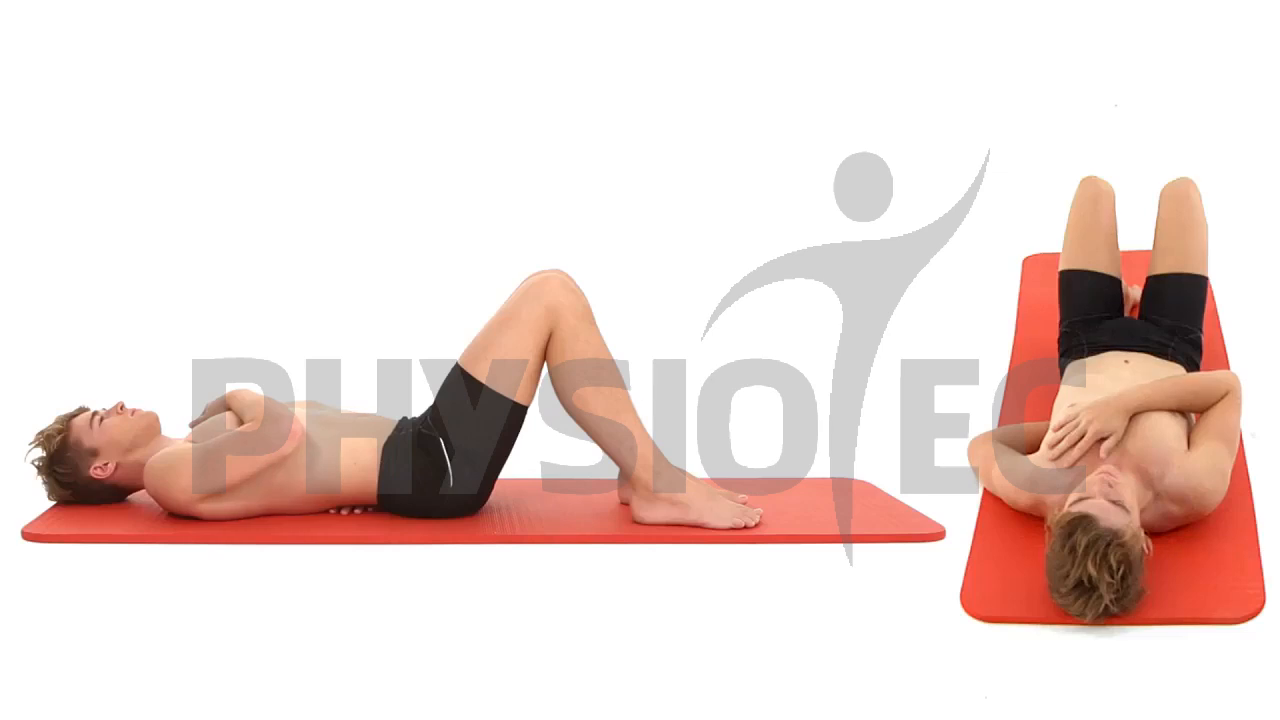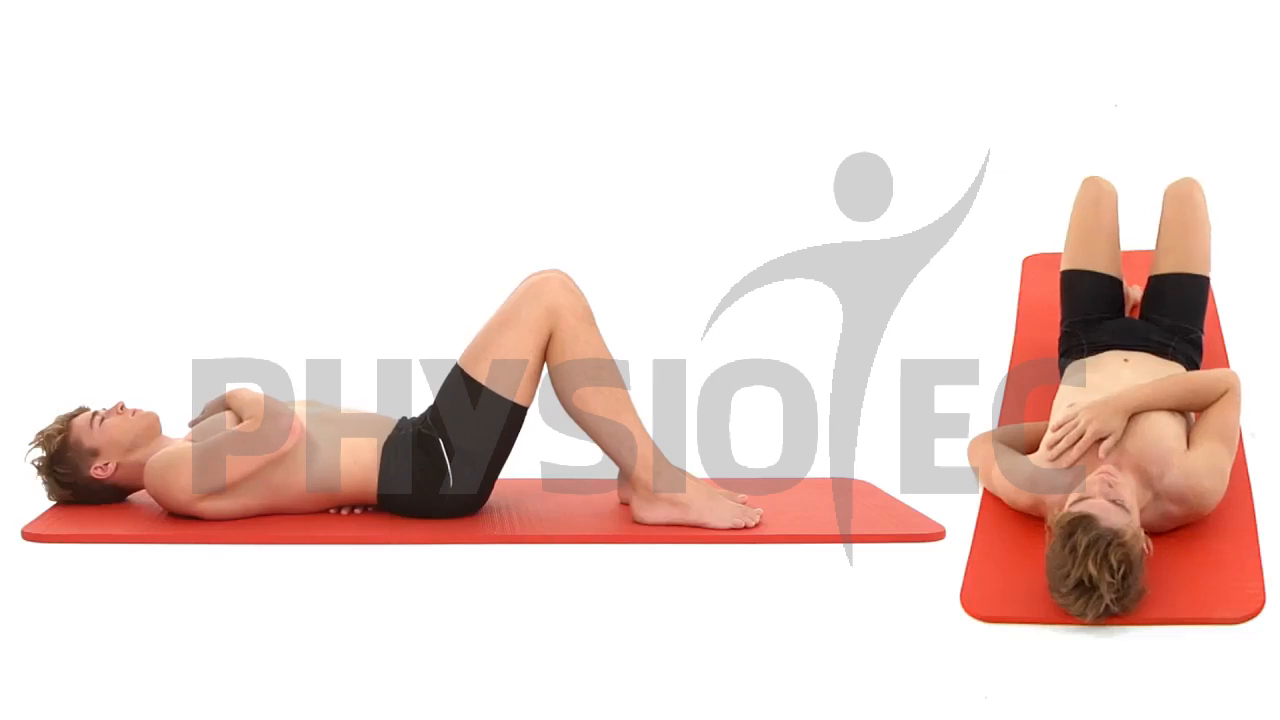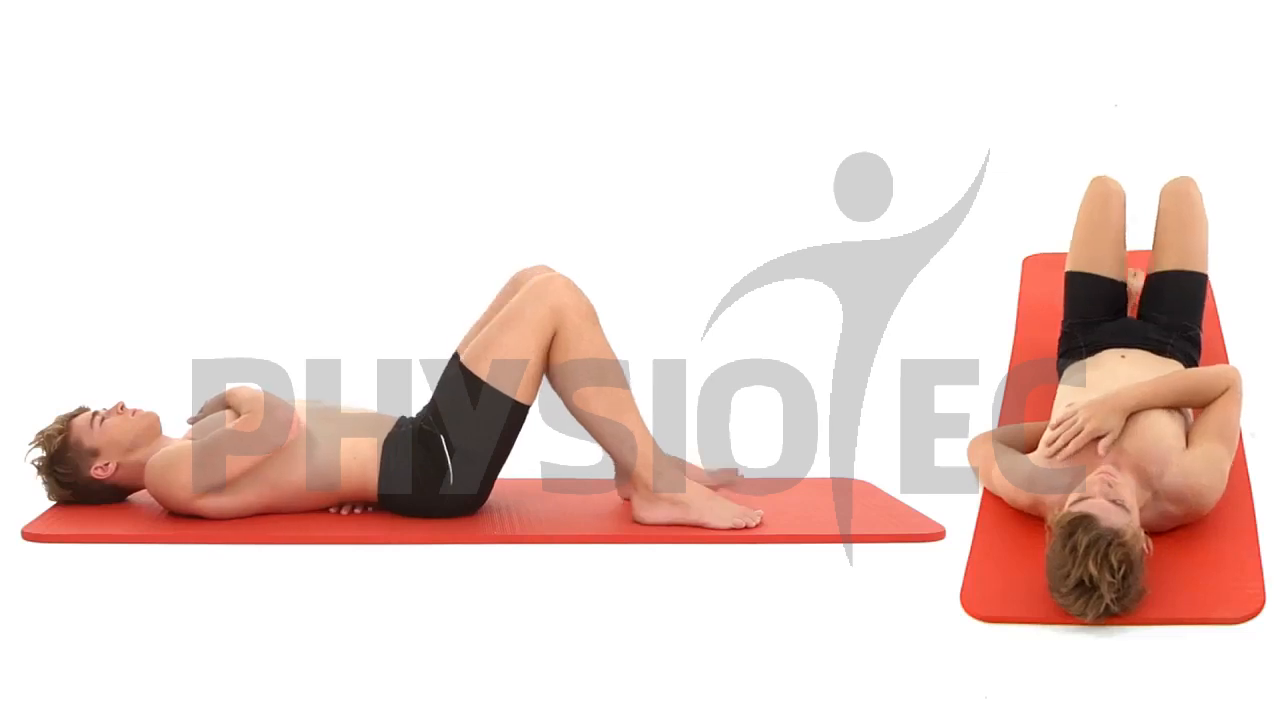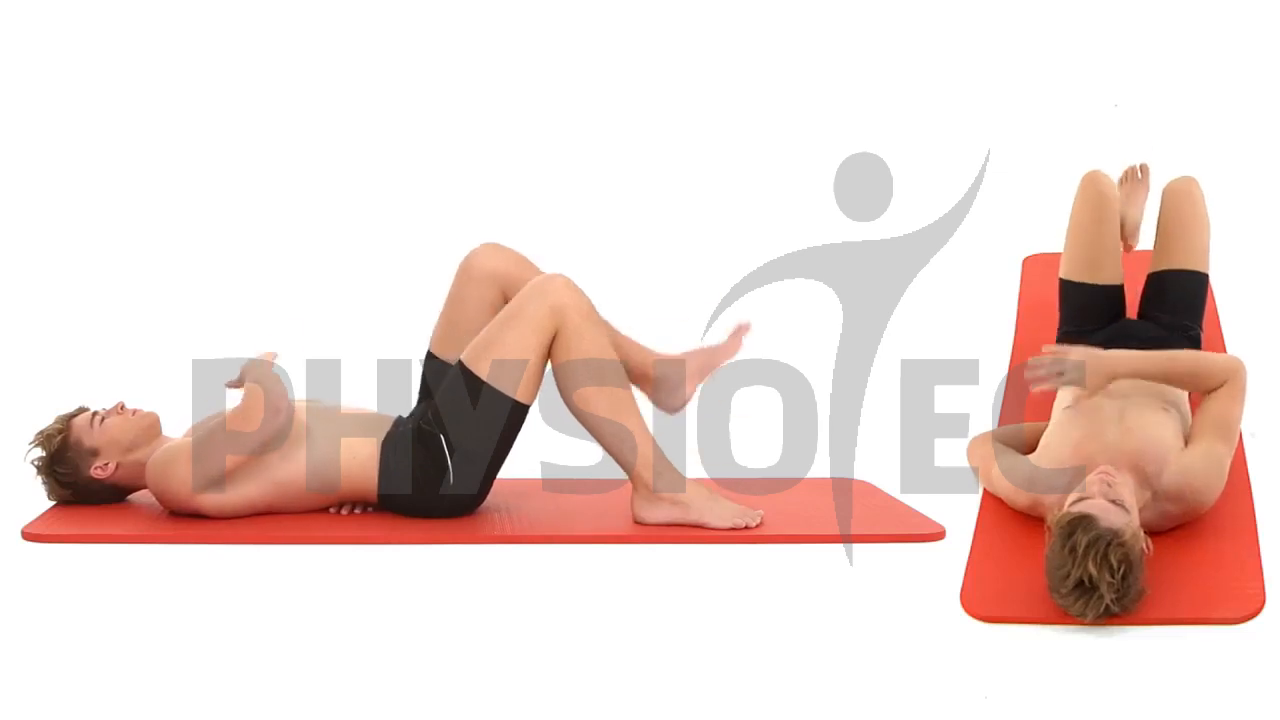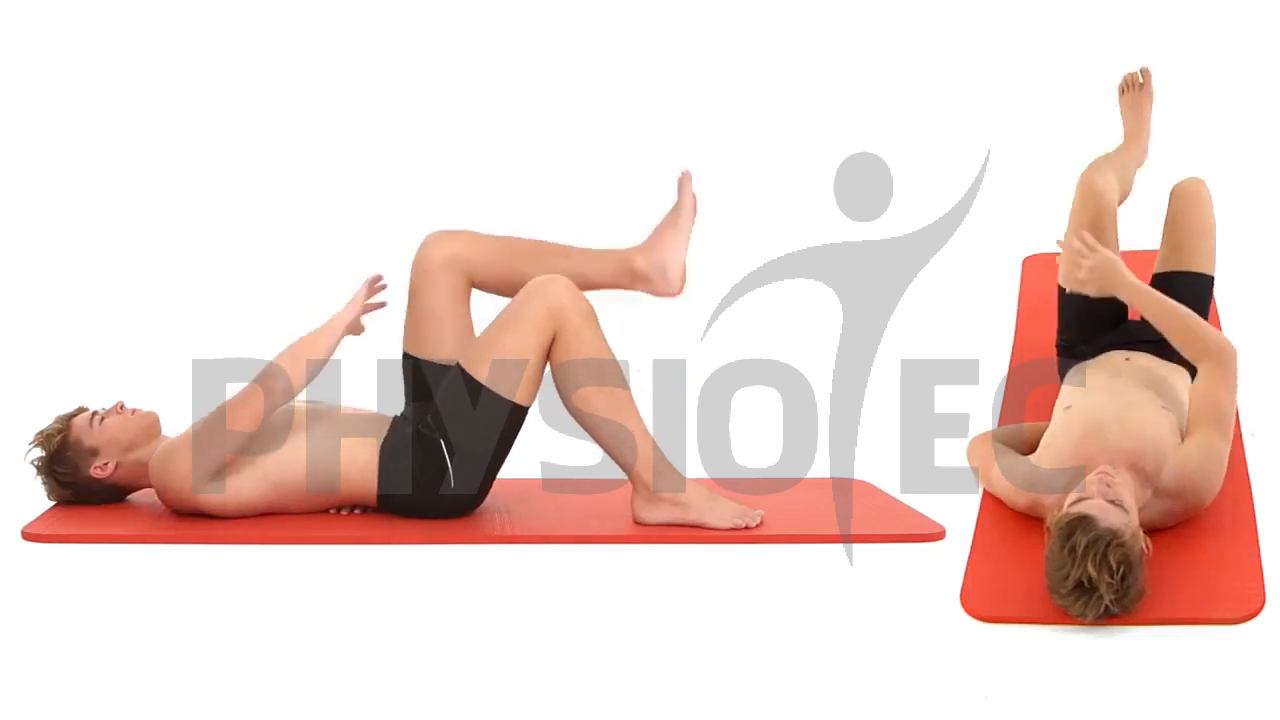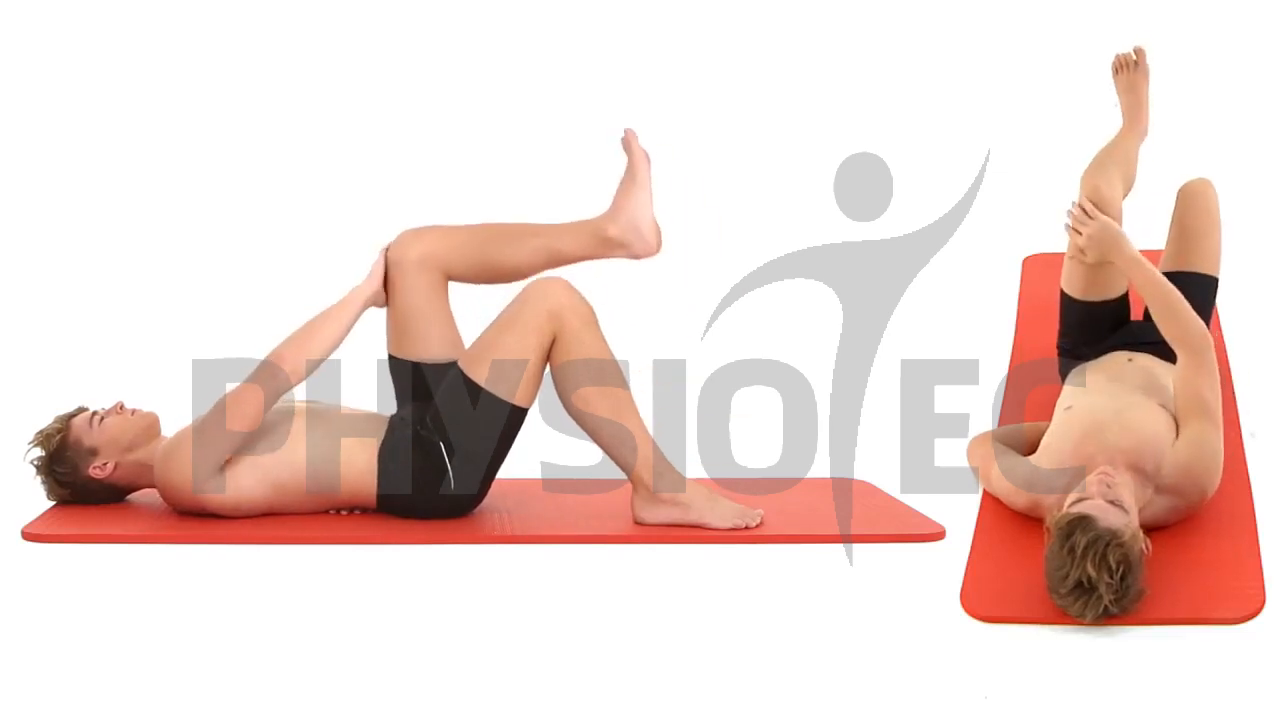
dt=0.4s
person 1, frame 1
left shoulder: (195, 447)
right shoulder: (172, 473)
right elbow: (285, 433)
right wrist: (243, 400)
left hip: (421, 443)
right hip: (434, 469)
left knee: (548, 294)
right knee: (553, 295)
left ankle: (642, 472)
right ankle: (658, 488)
person 1, frame 2
left shoulder: (196, 447)
right shoulder: (172, 474)
right elbow: (285, 431)
right wrist: (242, 398)
left hip: (421, 444)
right hip: (434, 471)
left knee: (547, 291)
right knee: (552, 296)
left ankle: (643, 472)
right ankle: (660, 489)
person 1, frame 3
left shoulder: (199, 448)
right shoulder: (175, 472)
right elbow: (282, 426)
right wrist: (237, 396)
left hip: (421, 440)
right hip: (435, 469)
left knee: (537, 282)
right knee: (557, 300)
left ankle: (642, 466)
right ankle: (661, 490)
person 1, frame 4
left shoulder: (199, 448)
right shoulder: (174, 471)
right elbow: (275, 415)
right wrist: (258, 367)
left hip: (420, 438)
right hip: (435, 467)
left knee: (491, 263)
right knee: (555, 297)
left ankle: (658, 374)
right ankle: (661, 489)
person 1, frame 5
left shoulder: (198, 452)
right shoulder: (178, 471)
right elbow: (269, 396)
right wrist: (341, 322)
left hip: (419, 435)
right hip: (434, 469)
left knee: (443, 252)
right knee: (553, 298)
left ankle: (641, 266)
right ankle: (661, 492)
person 1, frame 6
left shoulder: (199, 450)
right shoulder: (180, 469)
right elbow: (267, 383)
right wrist: (360, 297)
left hip: (419, 432)
right hip: (435, 466)
left knee: (415, 250)
right knee: (552, 302)
left ankle: (612, 231)
right ankle: (661, 491)
person 2, frame 1
left shoulder: (1035, 492)
right shoulder: (1190, 496)
left elbow: (980, 445)
right elbow: (1227, 384)
left wrist: (1061, 424)
right wrist: (1127, 404)
left hip: (1089, 350)
right hip: (1168, 351)
left knee: (1095, 189)
right knee: (1180, 190)
left ankle: (1124, 297)
right ankle: (1129, 300)
person 2, frame 2
left shoulder: (1034, 493)
right shoulder: (1190, 495)
left elbow: (980, 444)
right elbow: (1227, 383)
left wrist: (1059, 425)
right wrist: (1127, 406)
left hip: (1088, 349)
right hip: (1169, 350)
left knee: (1097, 188)
right knee: (1184, 189)
left ankle: (1124, 300)
right ankle: (1134, 300)
person 2, frame 3
left shoulder: (1035, 493)
right shoulder: (1188, 495)
left elbow: (980, 445)
right elbow: (1228, 380)
left wrist: (1059, 424)
right wrist: (1124, 403)
left hip: (1088, 349)
right hip: (1167, 350)
left knee: (1105, 189)
right knee: (1181, 189)
left ankle: (1125, 293)
right ankle: (1133, 293)
person 2, frame 4
left shoulder: (1035, 495)
right shoulder: (1187, 495)
left elbow: (979, 445)
right elbow: (1233, 371)
left wrist: (1057, 426)
right wrist: (1118, 369)
left hip: (1090, 345)
right hip: (1166, 346)
left knee: (1096, 185)
right knee: (1181, 189)
left ankle: (1125, 229)
right ankle: (1127, 229)
person 2, frame 5
left shoulder: (1032, 495)
right shoulder: (1186, 493)
left elbow: (979, 445)
right elbow: (1221, 356)
left wrist: (1055, 426)
right wrist: (1126, 284)
left hip: (1087, 359)
right hip: (1166, 362)
left knee: (1095, 185)
right knee: (1189, 191)
left ankle: (1135, 143)
person 2, frame 6
left shoulder: (1033, 495)
right shoulder: (1187, 488)
left elbow: (979, 443)
right elbow: (1199, 348)
left wrist: (1056, 426)
right wrist: (1124, 254)
left hip: (1089, 360)
right hip: (1163, 360)
left knee: (1097, 194)
right knee: (1197, 191)
left ankle: (1135, 123)
